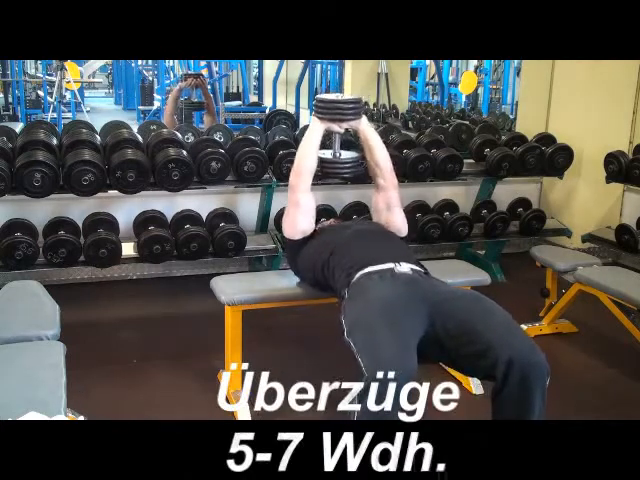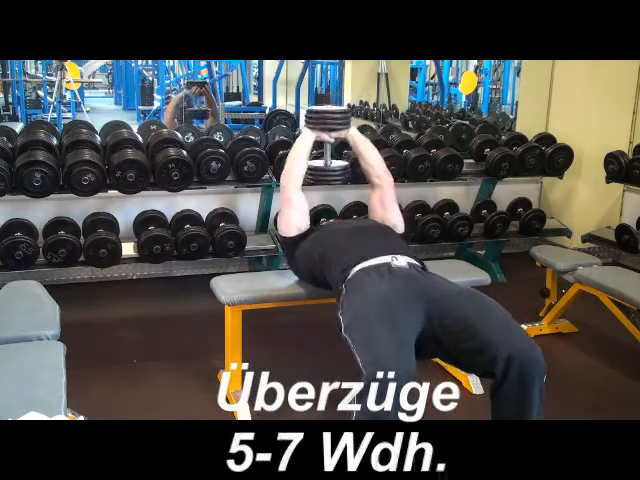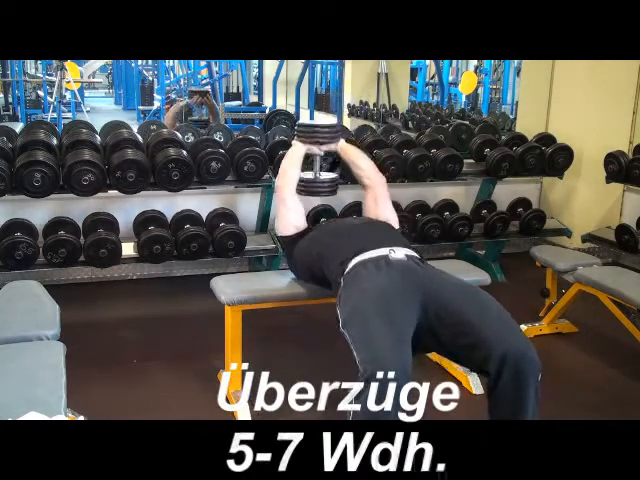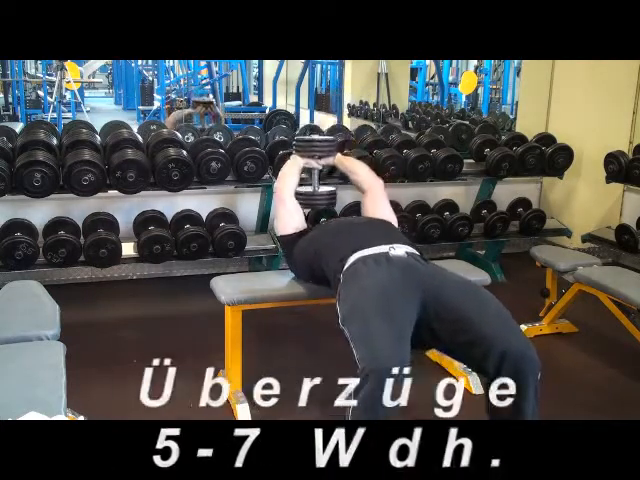
dt=0.4s
person 1, frame 1
left shoulder: (384, 231)
right shoulder: (308, 246)
left elbow: (386, 183)
right elbow: (299, 188)
left wrist: (362, 125)
right wrist: (318, 126)
left hip: (427, 286)
right hip: (371, 287)
left knee: (525, 361)
right knee: (389, 374)
person 1, frame 2
left shoulder: (382, 227)
right shoulder: (306, 246)
left elbow: (382, 181)
right elbow: (290, 187)
left wrist: (350, 133)
right wrist: (309, 135)
left hip: (425, 281)
left knee: (523, 359)
right knee: (387, 374)
person 1, frame 3
left shoulder: (378, 224)
right shoulder: (304, 246)
left elbow: (375, 181)
right elbow: (285, 191)
left wrist: (339, 144)
right wrist: (300, 147)
left hip: (423, 273)
left knee: (518, 357)
right knee: (386, 373)
person 1, frame 4
left shoulder: (374, 222)
right shoulder: (304, 245)
left elbow: (373, 185)
right elbow: (283, 193)
left wrist: (336, 158)
right wrist: (299, 160)
left hip: (422, 270)
left knee: (517, 356)
right knee: (384, 368)
